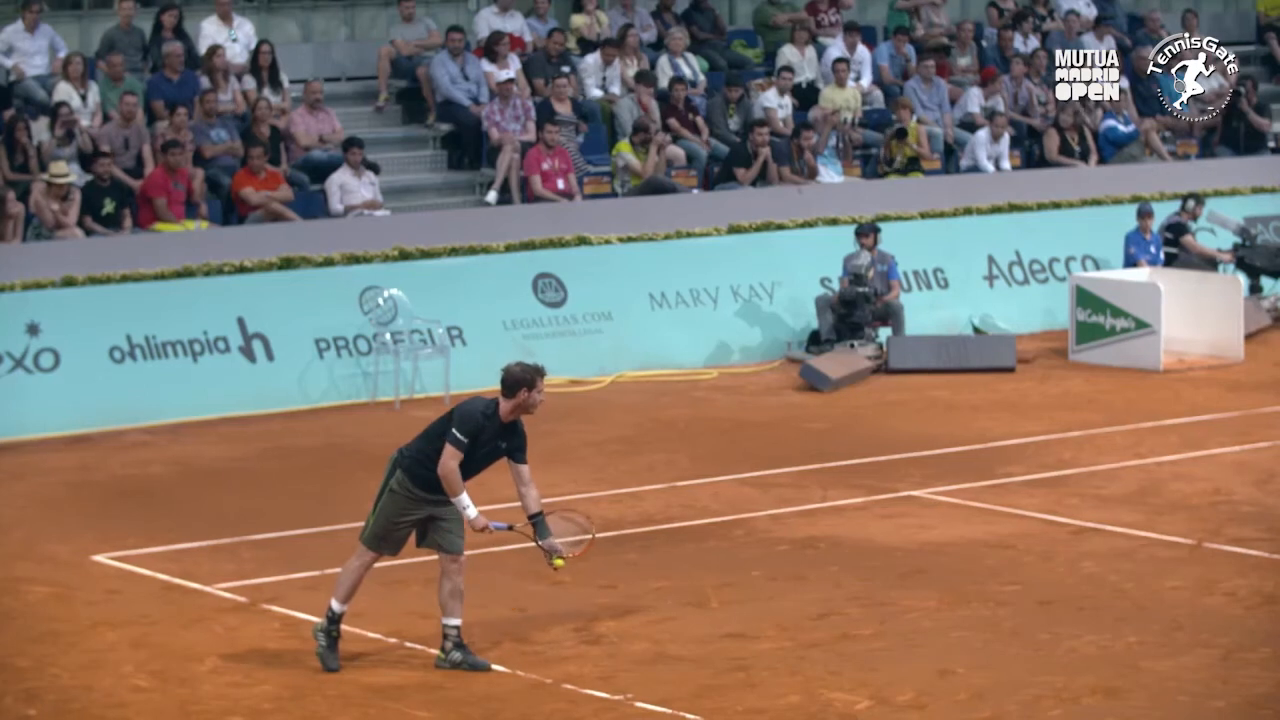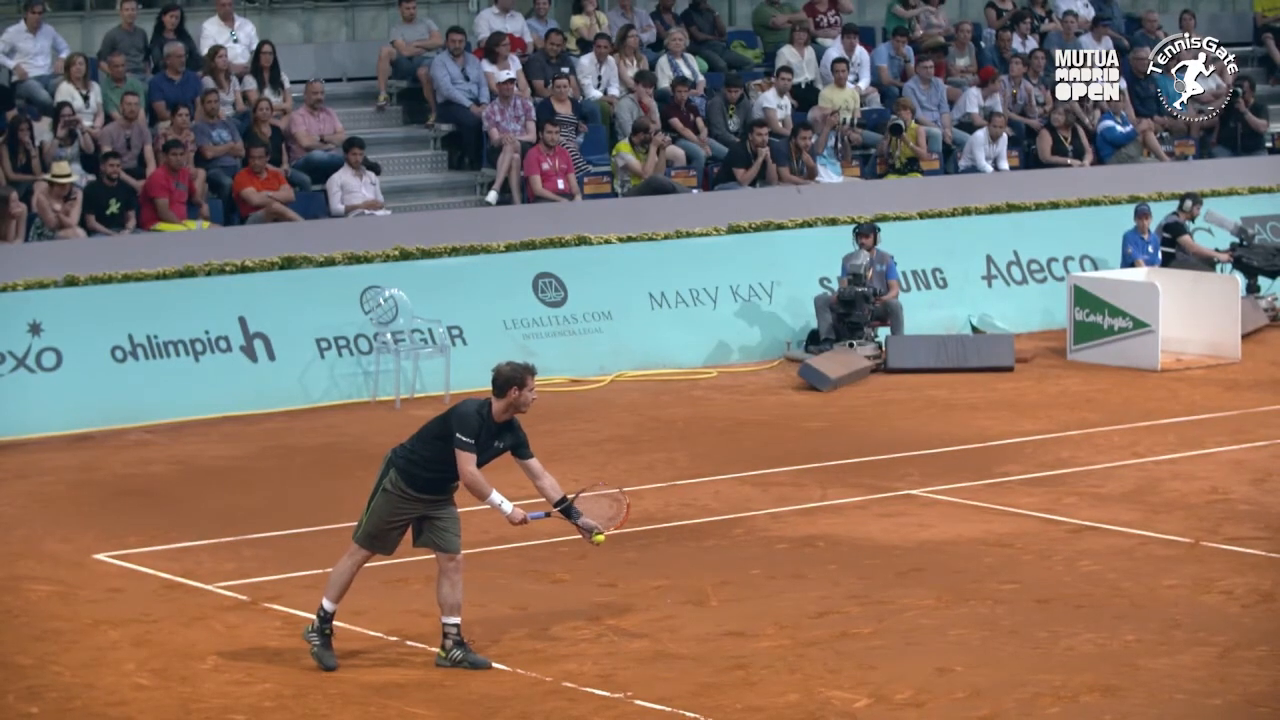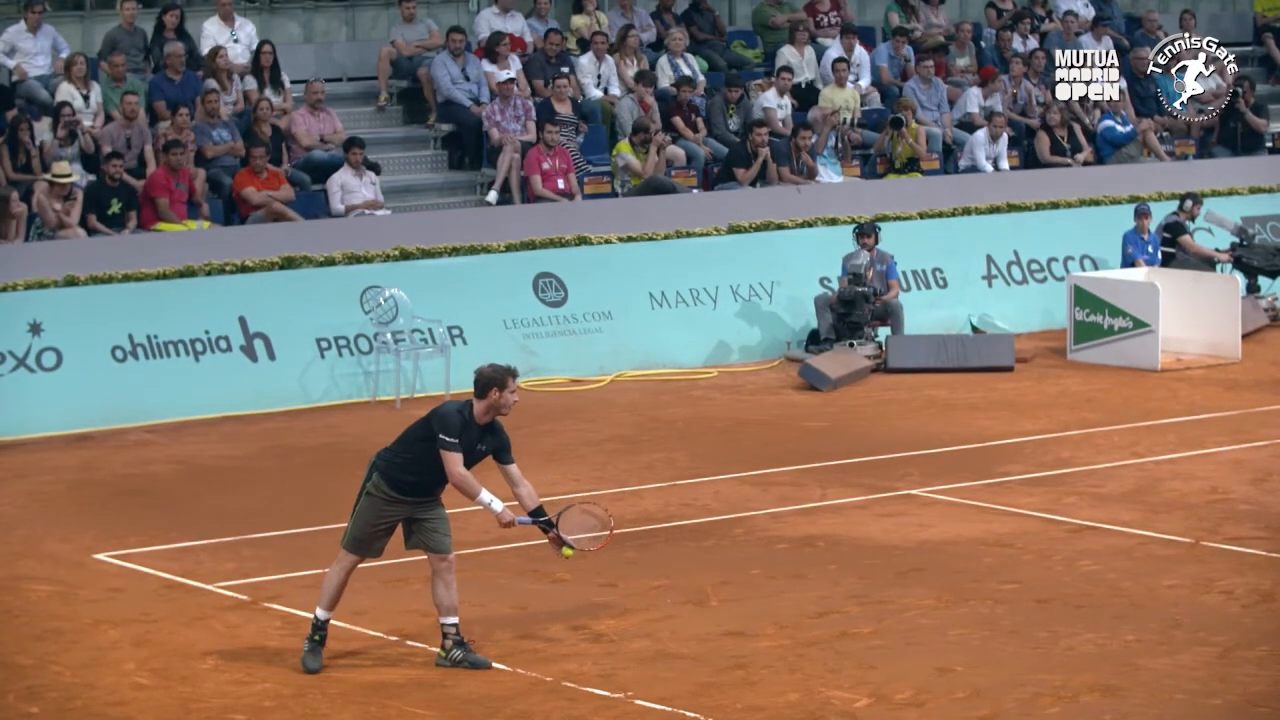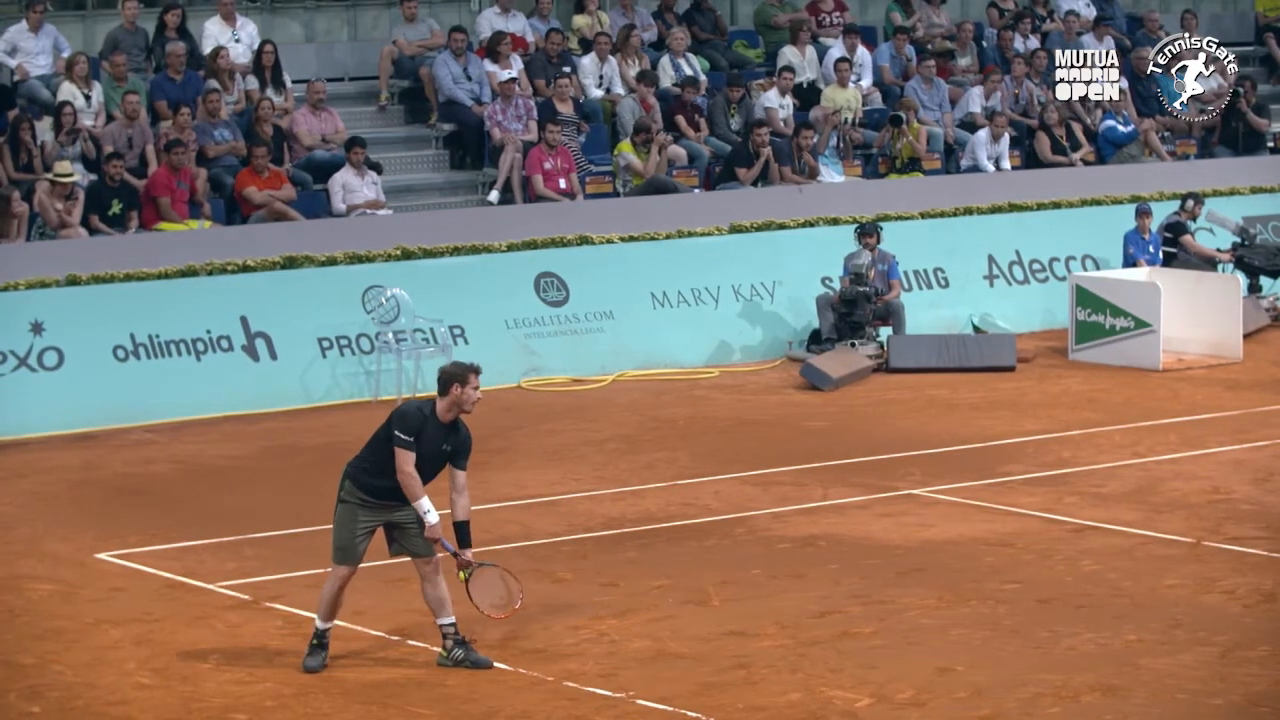
dt=1s
person 1, frame 1
left shoulder: (515, 432)
right shoulder: (473, 413)
left elbow: (526, 487)
right elbow: (446, 467)
left wrist: (543, 535)
right wrist: (471, 513)
left hip: (444, 495)
right hip: (407, 483)
left knee: (454, 562)
right knee: (368, 554)
left ankle: (451, 646)
right ankle: (329, 628)
person 1, frame 2
left shoulder: (511, 431)
right shoulder: (468, 414)
left elbow: (541, 478)
right elbow: (468, 475)
left wrist: (575, 516)
right wrist: (507, 508)
left hip: (439, 494)
right hip: (401, 483)
left knee: (452, 561)
right knee: (360, 553)
left ankle: (451, 644)
right ankle: (321, 627)
person 1, frame 3
left shoulder: (495, 434)
right shoulder: (451, 416)
left elbow: (520, 485)
right elbow: (457, 474)
left wrist: (548, 526)
right wrist: (497, 508)
left hip: (425, 497)
right hip: (386, 488)
left knee: (445, 561)
right knee: (349, 559)
left ankle: (451, 644)
right ankle: (316, 636)
person 1, frame 4
left shoulder: (460, 436)
right shoulder: (411, 414)
left elbow: (460, 492)
right elbow: (405, 472)
left wrist: (464, 544)
right wrist: (430, 517)
left hip: (403, 501)
right hip: (361, 496)
left knee: (430, 564)
right knee: (343, 572)
left ankle: (452, 644)
right ankle: (319, 641)
